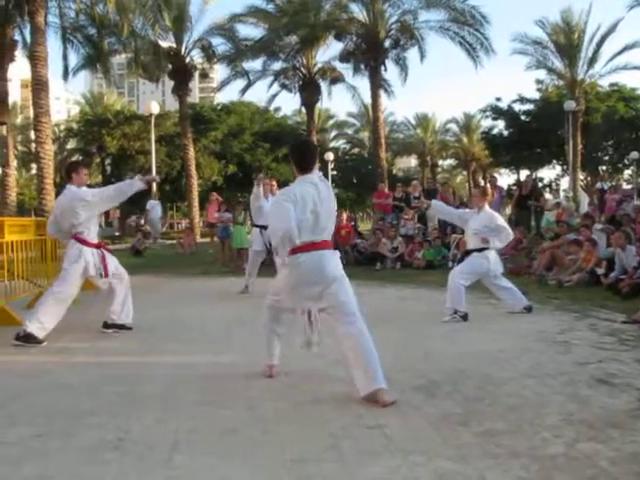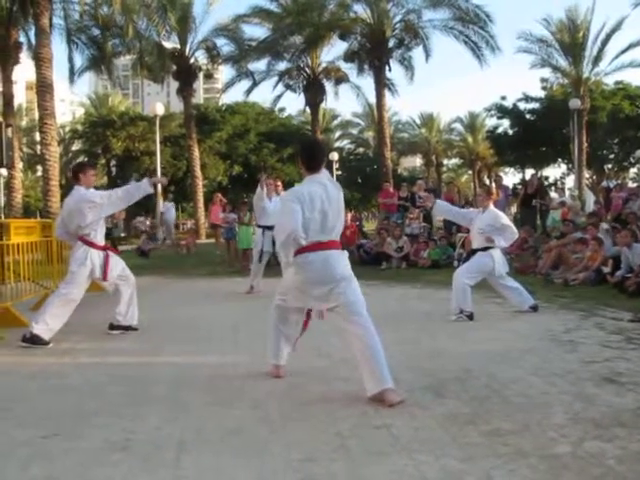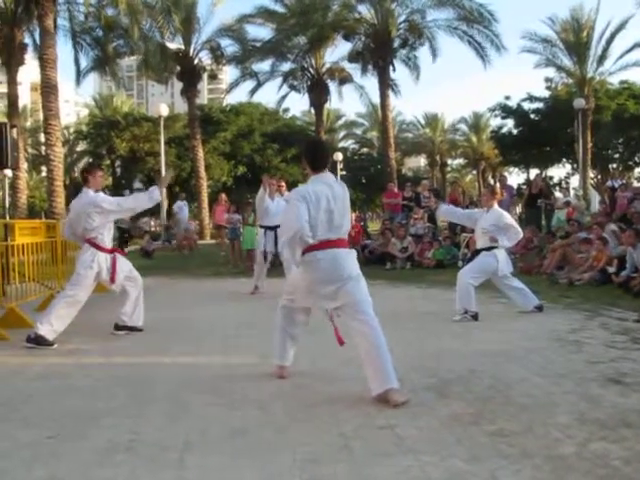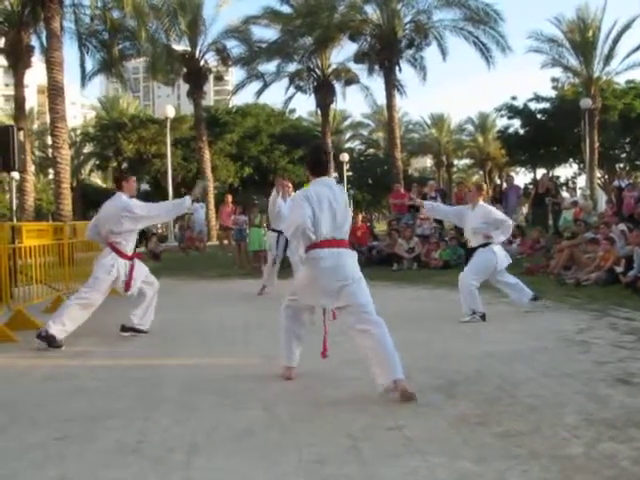
dt=0.4s
person 1, frame 1
left shoulder: (287, 195)
right shoulder: (325, 187)
left elbow: (282, 232)
left wrist: (283, 256)
left hip: (298, 264)
right hip: (326, 261)
left knee: (274, 309)
right knee: (350, 322)
left ankle: (271, 363)
right ankle: (375, 387)
person 1, frame 2
left shoulder: (295, 194)
right shoulder: (335, 188)
left elbow: (288, 232)
left wrist: (288, 259)
left hip: (305, 263)
right hip: (334, 260)
left knee: (282, 309)
right knee: (358, 321)
left ankle: (277, 364)
right ankle: (383, 387)
person 1, frame 3
left shoulder: (301, 193)
right shoulder: (341, 188)
left elbow: (294, 230)
left wrist: (296, 257)
left hip: (313, 262)
right hip: (342, 259)
left knee: (288, 310)
right knee: (365, 321)
left ankle: (282, 364)
right ankle: (388, 388)
person 1, frame 4
left shoulder: (304, 195)
right shoulder: (340, 192)
left elbow: (298, 225)
left wrist: (300, 257)
left hip: (317, 261)
right hip: (343, 259)
left knee: (292, 310)
right knee: (368, 321)
left ankle: (289, 366)
right ankle: (396, 381)
person 2, frame 1
left shoulder: (63, 200)
right shoulder: (80, 195)
left elbow: (53, 229)
right elbow: (111, 193)
left wrist: (72, 237)
right wrist: (140, 180)
left hip: (93, 250)
right hip: (81, 252)
left knee: (121, 279)
right knee: (62, 291)
left ankle: (116, 321)
right ankle: (29, 331)
person 2, frame 2
left shoulder: (71, 200)
right shoulder: (87, 197)
left elbow: (61, 232)
right elbow: (118, 196)
left wrist: (80, 239)
right wrist: (149, 182)
left hip: (99, 252)
right hip: (87, 254)
left knee: (127, 281)
right knee: (68, 293)
left ankle: (122, 322)
right ankle: (35, 333)
person 2, frame 3
left shoulder: (79, 202)
right shoulder: (96, 201)
left elbow: (69, 232)
right elbow: (129, 204)
left wrist: (88, 240)
right wrist: (158, 188)
left hip: (106, 254)
right hip: (94, 256)
left knee: (133, 282)
right knee: (73, 295)
left ankle: (127, 323)
right ankle: (40, 334)
person 2, frame 4
left shoulder: (110, 204)
right shoulder: (128, 206)
left elbow: (92, 232)
right elbow: (160, 210)
right wrist: (191, 197)
left hip: (125, 260)
right hip: (114, 261)
left knee: (150, 286)
right knee: (87, 298)
left ankle: (135, 324)
right ankle: (50, 332)
person 3, frame 1
left shoulder: (491, 216)
right shoulder: (470, 214)
left elbow: (508, 234)
right elbow: (450, 213)
left wrist: (491, 242)
right wrist: (430, 204)
left hip: (482, 256)
right hip: (476, 255)
left knee: (456, 277)
right knee: (498, 283)
left ankle: (460, 312)
right ankle: (523, 305)
person 3, frame 2
left shoulder: (496, 215)
right shoulder: (476, 214)
left elbow: (512, 233)
right elbow: (455, 212)
left wrist: (496, 241)
right wrist: (434, 203)
left hip: (487, 255)
right hip: (481, 254)
left knee: (461, 276)
right knee: (503, 282)
left ankle: (465, 312)
right ankle: (530, 304)
person 3, frame 3
left shoulder: (500, 215)
right shoulder: (481, 214)
left elbow: (517, 232)
right elbow: (460, 215)
left wrist: (500, 241)
right wrist: (439, 206)
left hip: (492, 255)
right hip: (486, 254)
left knee: (465, 276)
right knee: (508, 283)
left ankle: (469, 312)
right ankle: (534, 304)
person 3, frame 4
left shoulder: (487, 210)
right shoulder: (465, 210)
left elbow: (507, 224)
right elbow: (446, 212)
left wrist: (494, 236)
right wrist: (424, 204)
left hip: (487, 252)
right hip: (478, 252)
left knee: (466, 279)
right knee: (502, 279)
left ankle: (477, 313)
right ankle: (530, 297)
person 4, frame 1
right shoulder: (255, 198)
right elbow: (257, 193)
right wrist: (258, 182)
right hip: (259, 233)
right knee: (253, 261)
right ankle: (247, 285)
person 4, frame 2
left shoulder: (279, 200)
right shoulder: (258, 199)
right elbow: (260, 194)
right wrist: (261, 183)
right hip: (263, 233)
right knee: (258, 261)
right ankle: (253, 285)
person 4, frame 3
left shoulder: (281, 201)
right shoulder: (261, 199)
right elbow: (261, 197)
right wrist: (264, 185)
left hip: (280, 233)
right hip: (265, 234)
right knee: (261, 261)
right ankle: (257, 285)
person 4, frame 4
right shoulder: (274, 200)
right elbow: (274, 208)
right wrist: (278, 189)
right hip: (277, 237)
right knee: (272, 263)
right ankle: (265, 285)
